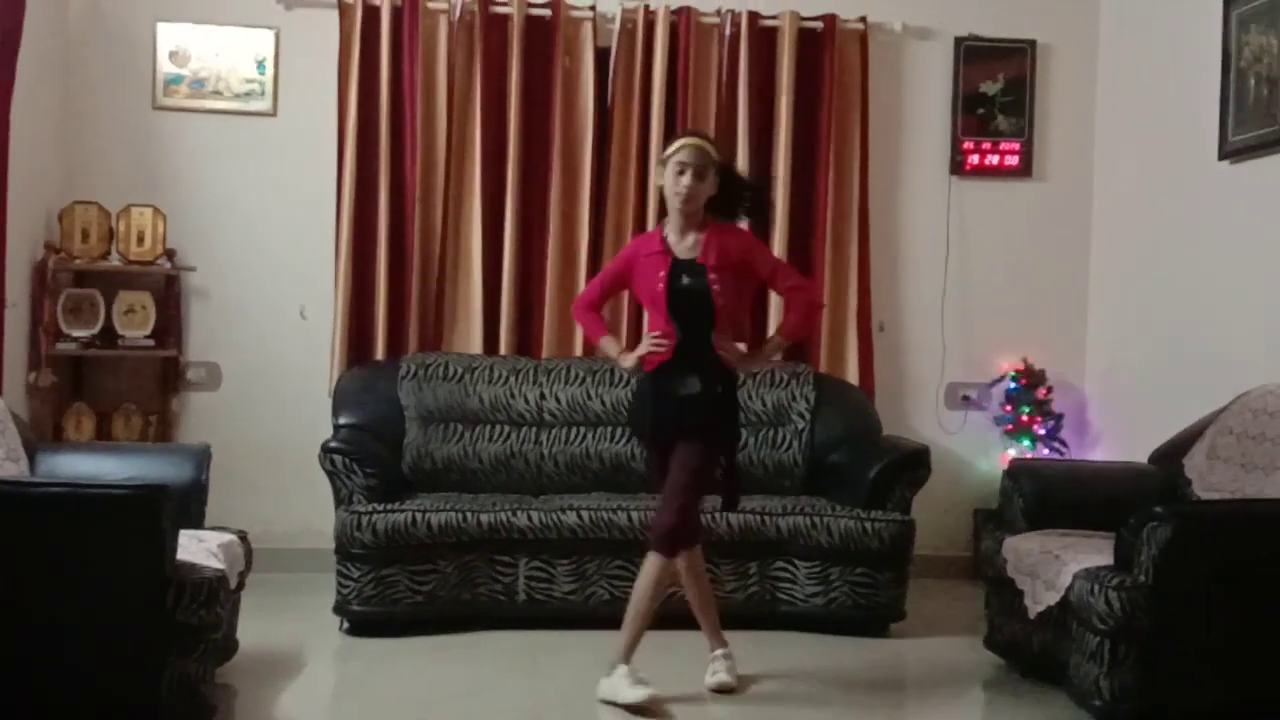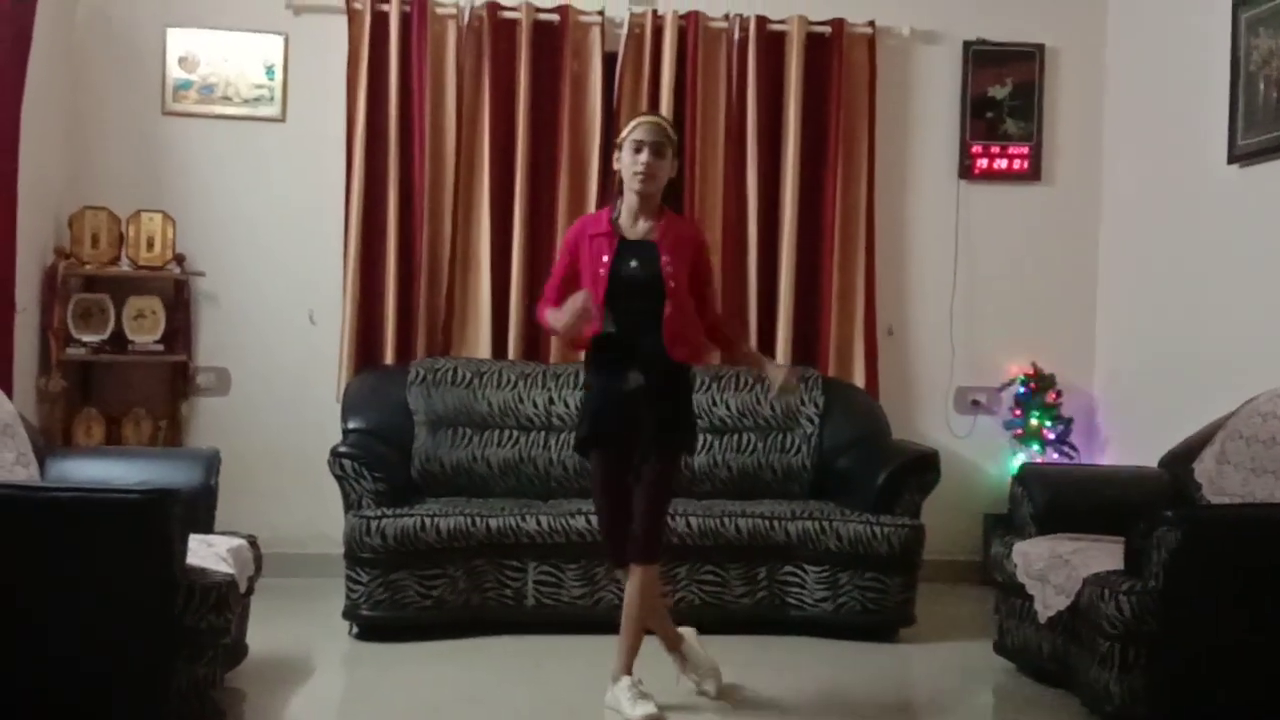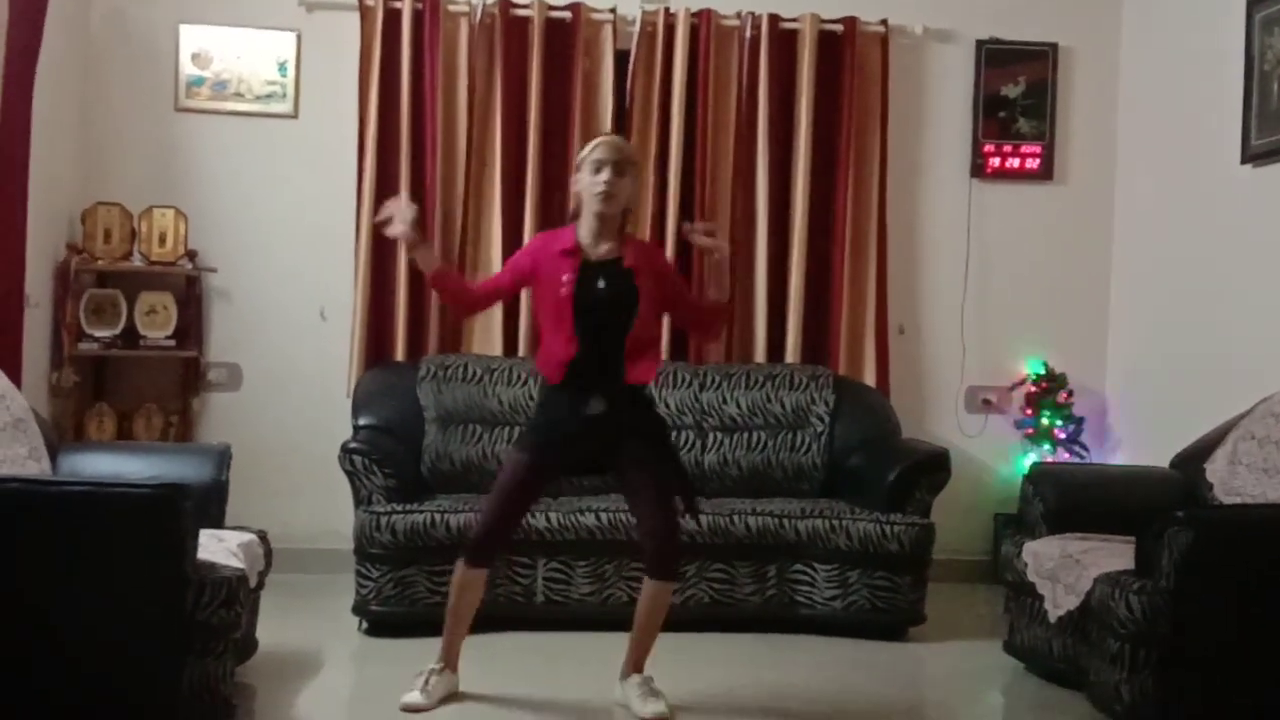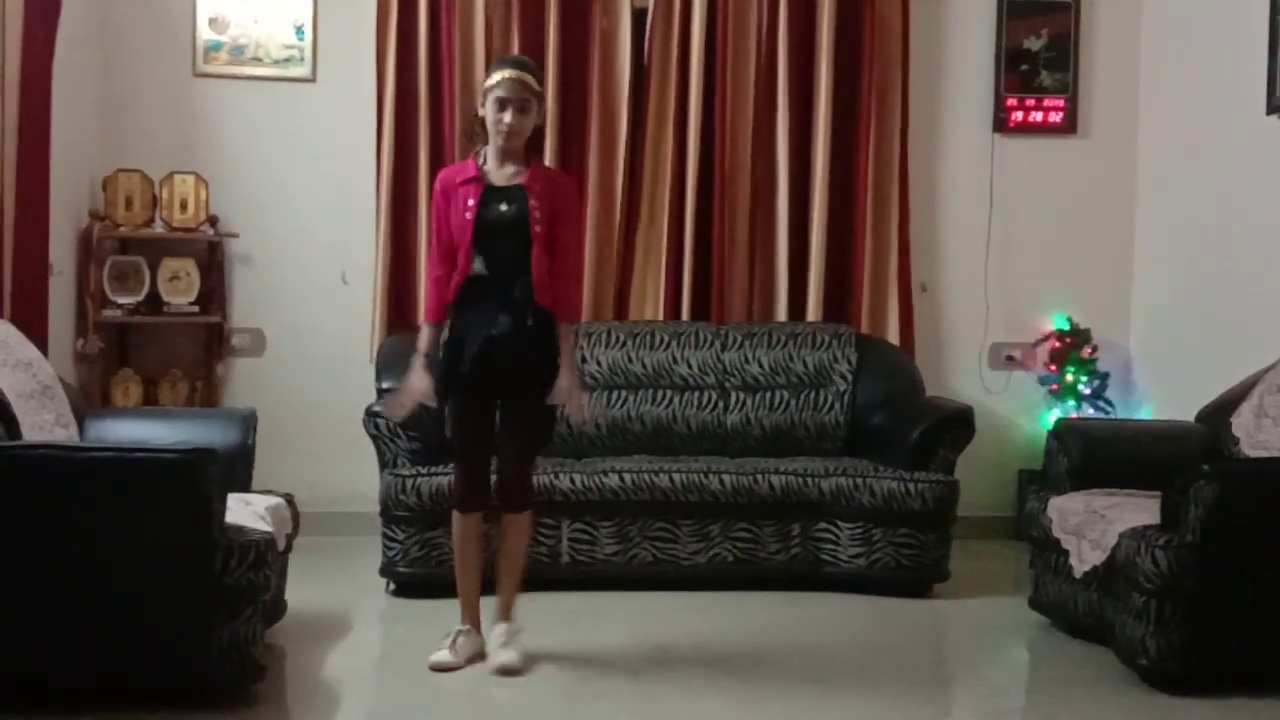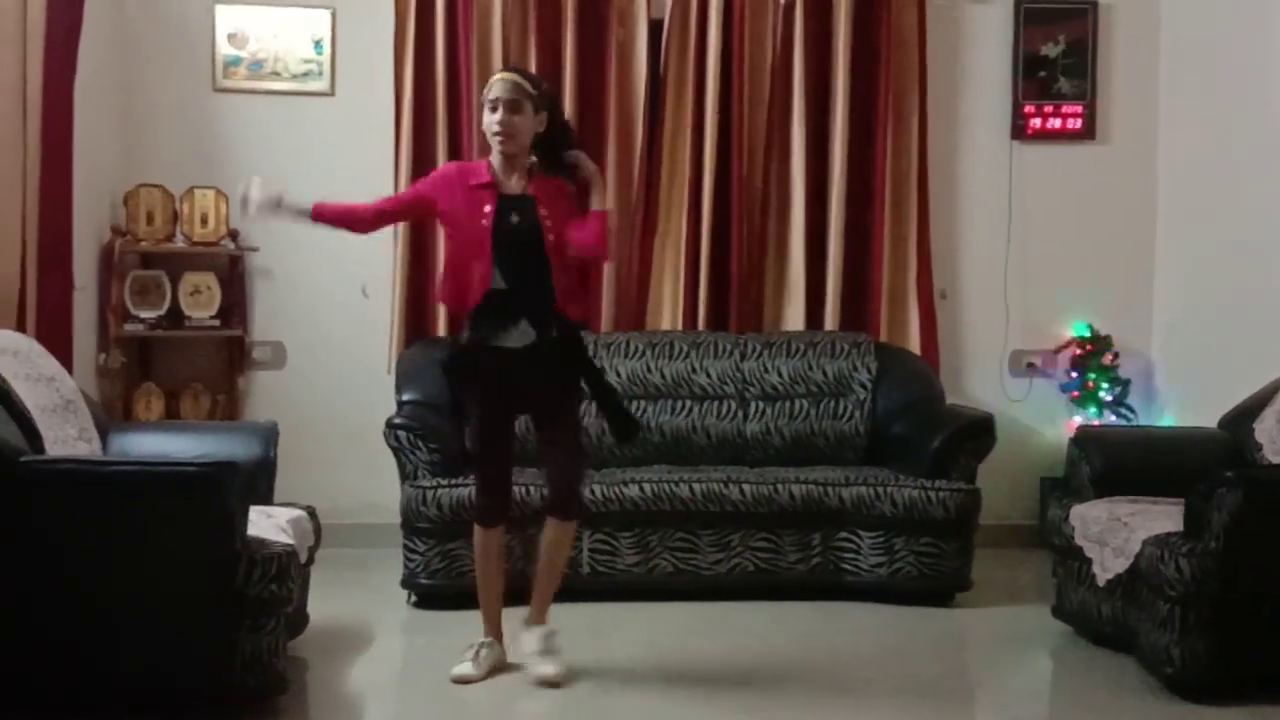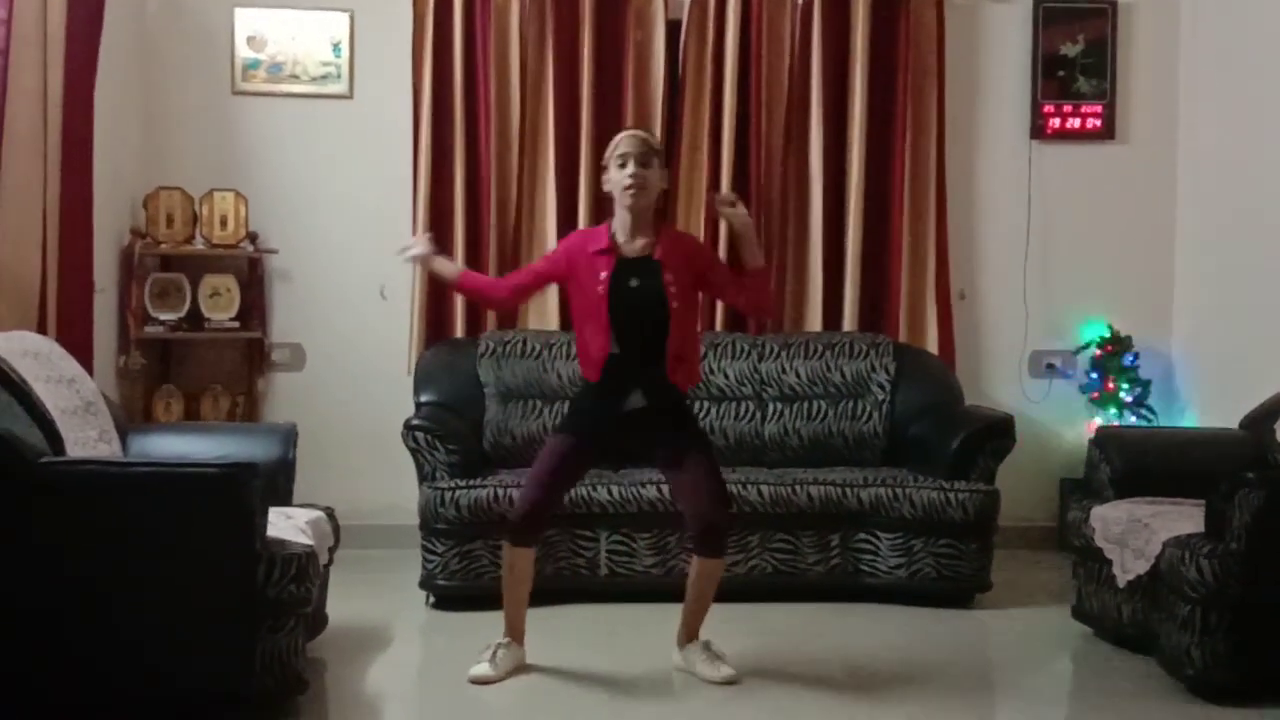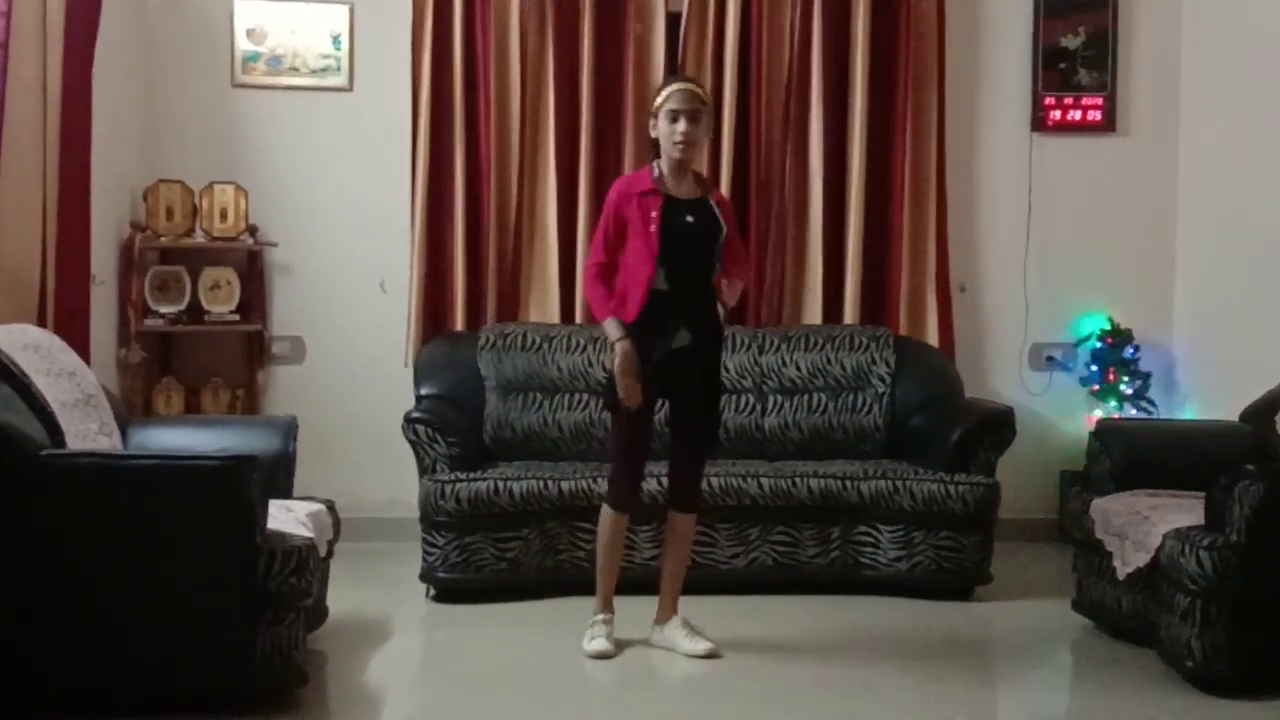
dt=0.7s
person 1, frame 1
left shoulder: (736, 245)
right shoulder: (641, 250)
left elbow: (805, 298)
right elbow: (586, 306)
left wrist: (759, 358)
right wrist: (624, 355)
left hip: (710, 399)
right hip: (660, 395)
left knee: (667, 527)
right knee: (682, 528)
left ankle: (619, 667)
right ankle: (717, 647)
person 1, frame 2
left shoulder: (685, 236)
right shoulder: (586, 233)
left elbow: (707, 323)
right elbow: (548, 307)
left wrist: (760, 363)
right wrist: (568, 315)
left hip: (664, 393)
right hip: (607, 390)
left knee: (645, 536)
right knee: (616, 537)
right ankle: (675, 641)
person 1, frame 3
left shoulder: (648, 261)
right shoulder: (545, 253)
left elbow: (705, 323)
right elbow: (469, 299)
left wrist: (720, 266)
right wrist: (419, 250)
left hip: (628, 419)
right hip: (560, 414)
left knee: (665, 550)
right knee: (486, 537)
right ankle: (445, 668)
person 1, frame 4
left shoulder: (556, 188)
right shoulder: (451, 183)
left elbow: (565, 282)
right elbow: (438, 277)
left wrist: (568, 367)
right wrist: (423, 360)
left hip: (529, 342)
right hip: (467, 341)
left knee: (514, 483)
right knee: (467, 486)
left ankle: (506, 624)
right ankle: (468, 627)
person 1, frame 5
left shoulder: (560, 188)
right shoulder: (454, 182)
left elbow: (592, 250)
right elbow: (370, 216)
left wrist: (596, 187)
right wrist: (289, 207)
left hip: (553, 351)
right hip: (488, 350)
left knee: (566, 488)
right knee: (491, 494)
left ankle: (536, 626)
right ankle: (489, 639)
person 1, frame 6
left shoulder: (685, 252)
right shoulder: (577, 249)
left elbow: (756, 305)
right elbow: (502, 295)
left wrist: (747, 234)
right wrist: (434, 260)
left hip: (665, 407)
right hip: (597, 403)
left knee: (712, 519)
right knee: (526, 514)
left ankle: (689, 643)
right ankle: (512, 643)
person 1, frame 7
left shoulder: (715, 200)
right shoulder: (630, 190)
left elbow: (735, 259)
right elbow: (597, 271)
left wrist: (732, 286)
right wrist: (618, 340)
left hip: (699, 350)
right hip: (645, 347)
left knee: (687, 484)
right knee: (625, 483)
left ankle: (668, 616)
right ankle: (601, 615)
